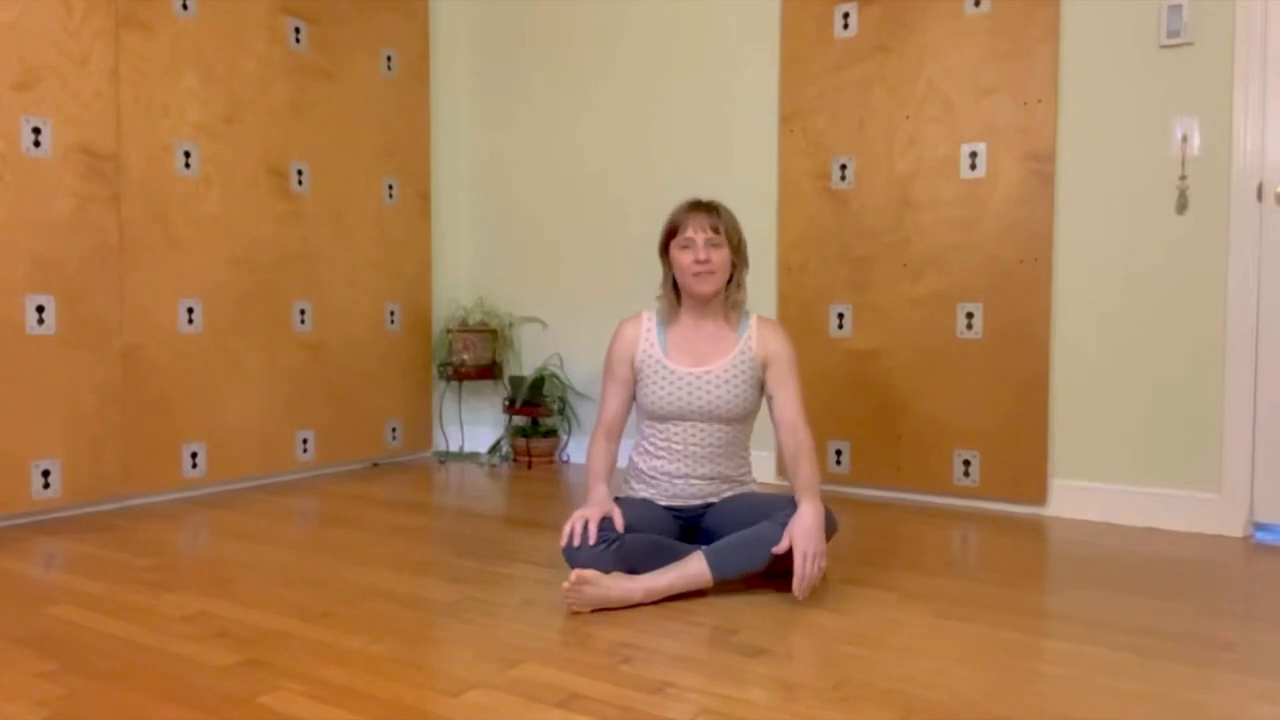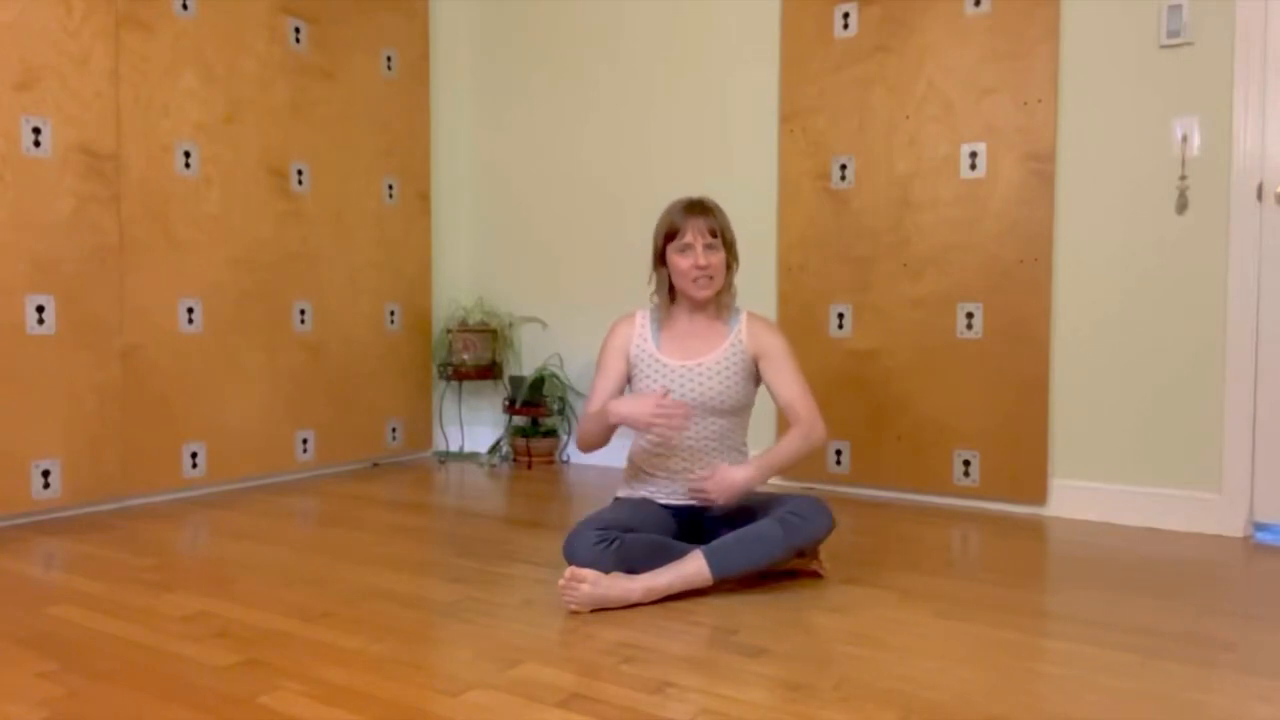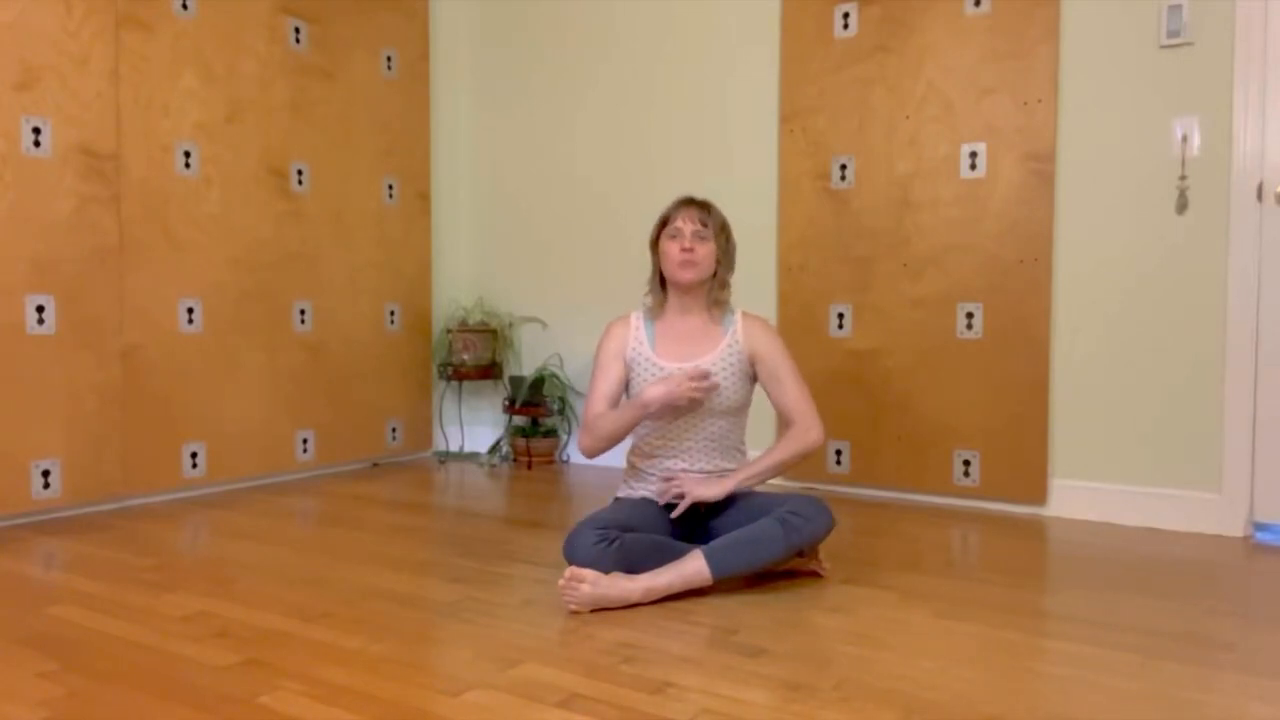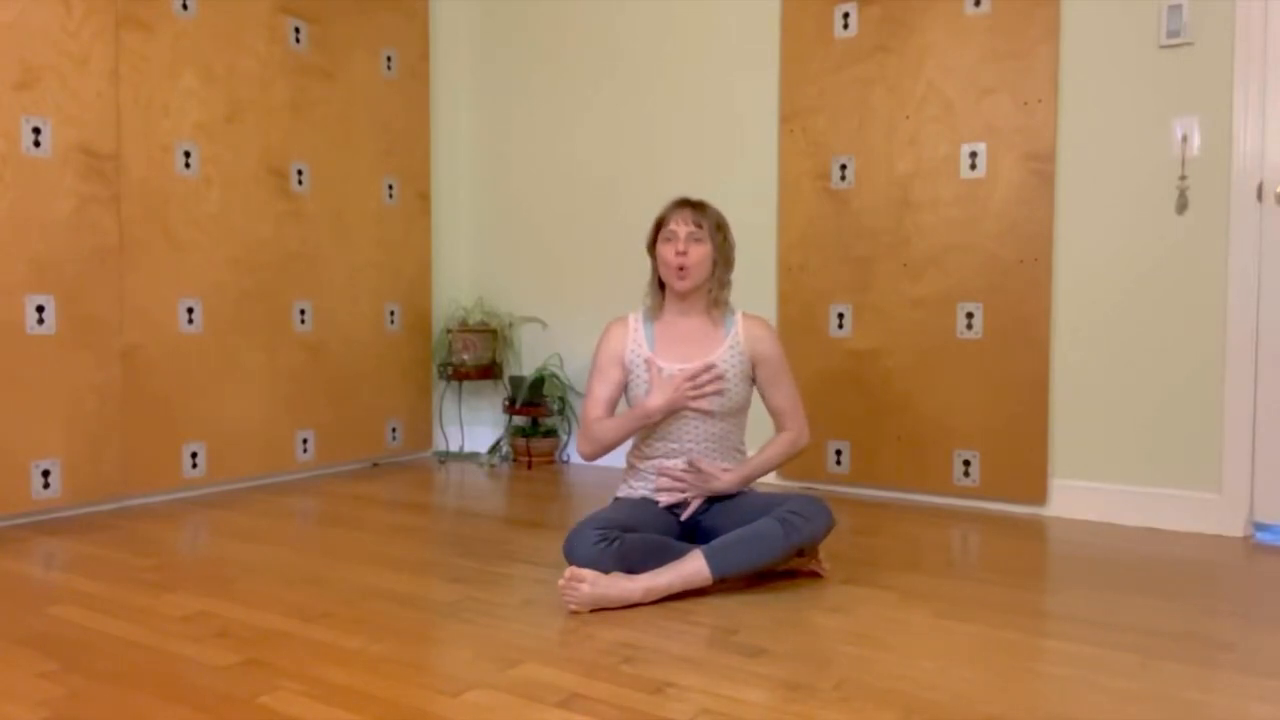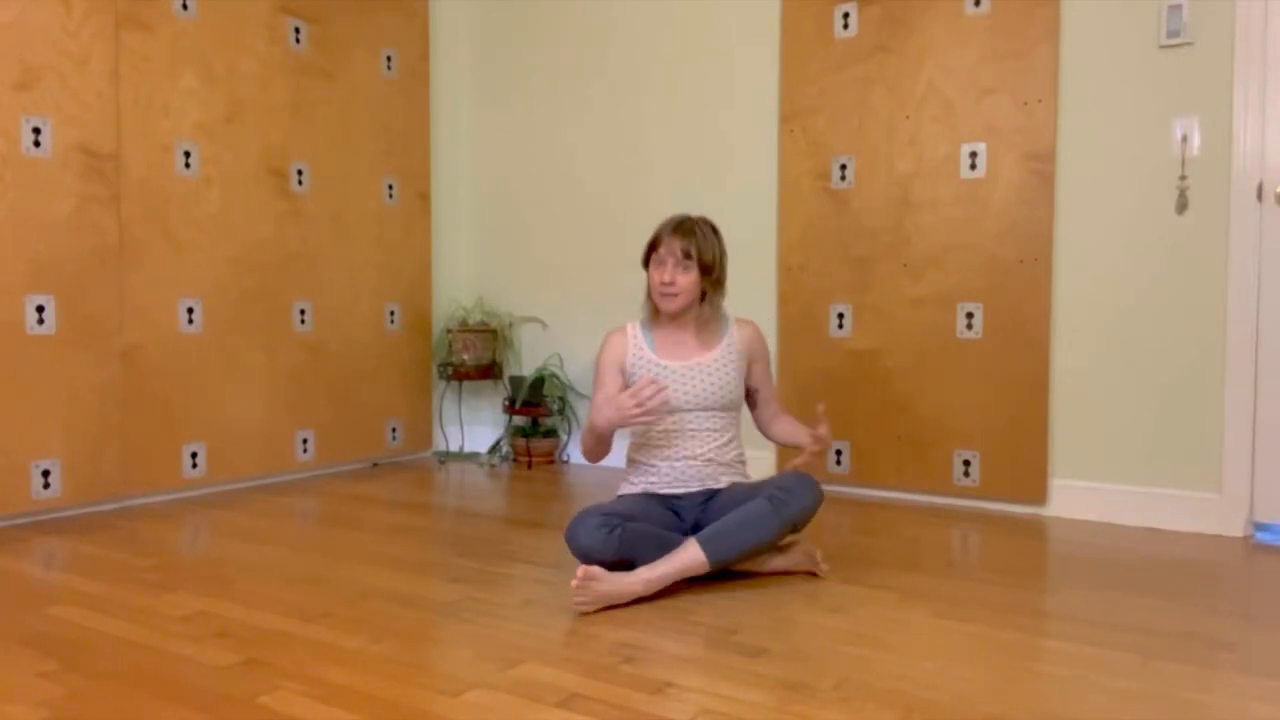
dt=1s
person 1, frame 1
left shoulder: (766, 339)
right shoulder: (634, 335)
left elbow: (794, 433)
right elbow: (607, 431)
left wrist: (810, 507)
right wrist: (598, 492)
left hip: (727, 504)
right hip: (650, 504)
left knee: (821, 521)
right knee: (583, 546)
left ankle: (636, 588)
right ankle: (752, 561)
person 1, frame 2
left shoulder: (757, 334)
right shoulder: (629, 332)
left elbow: (811, 428)
right elbow: (585, 438)
left wrist: (750, 473)
right wrist: (616, 412)
left hip: (726, 504)
right hip: (650, 504)
left knee: (815, 516)
right knee: (582, 547)
left ankle: (637, 587)
right ankle: (767, 557)
person 1, frame 3
left shoulder: (752, 334)
right shoulder: (624, 333)
left elbow: (808, 431)
right elbow: (590, 441)
left wrist: (726, 484)
right wrist: (650, 400)
left hip: (724, 504)
right hip: (649, 502)
left knee: (814, 514)
right knee: (583, 546)
left ankle: (636, 587)
right ankle: (764, 558)
person 1, frame 4
left shoulder: (753, 335)
right shoulder: (622, 335)
left elbow: (795, 431)
right elbow: (588, 444)
left wrist: (732, 480)
right wrist: (654, 407)
left hip: (724, 501)
right hip: (648, 502)
left knee: (813, 514)
right knee: (583, 546)
left ankle: (636, 587)
right ankle: (764, 558)
person 1, frame 5
left shoulder: (744, 337)
right shoulder: (621, 342)
left elbow: (771, 417)
right elbow: (592, 453)
left wrist: (809, 438)
right wrist: (603, 424)
left hip: (724, 500)
right hip: (650, 502)
left knee: (803, 491)
right knee: (586, 535)
left ankle: (636, 582)
right ankle: (765, 558)
